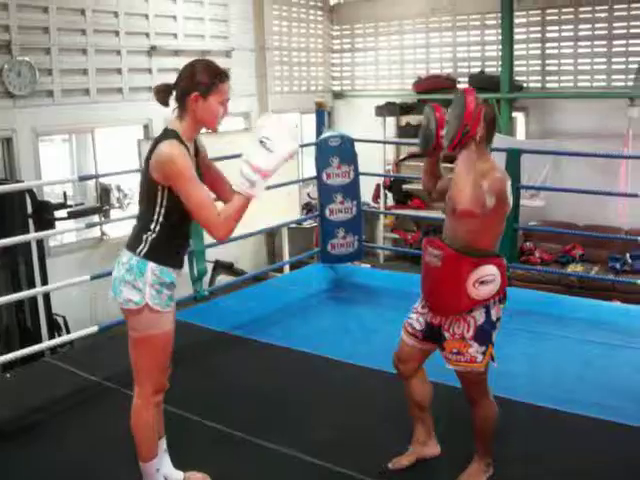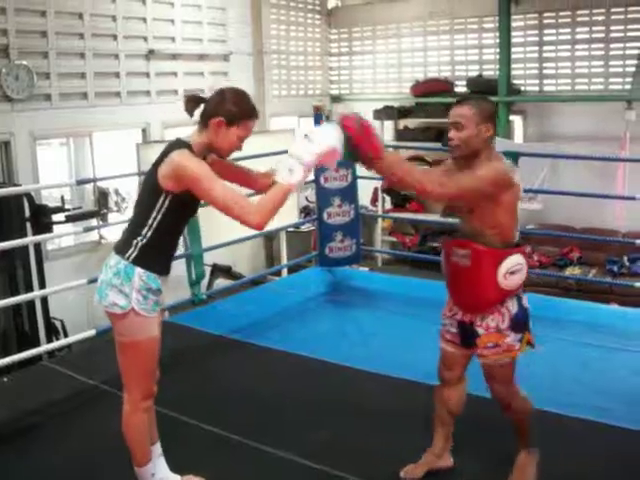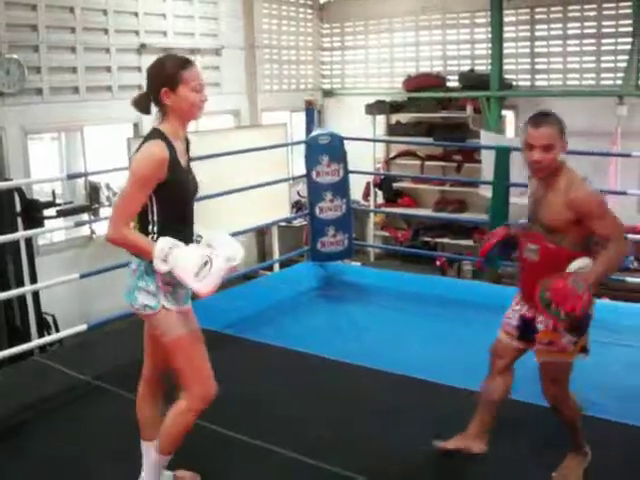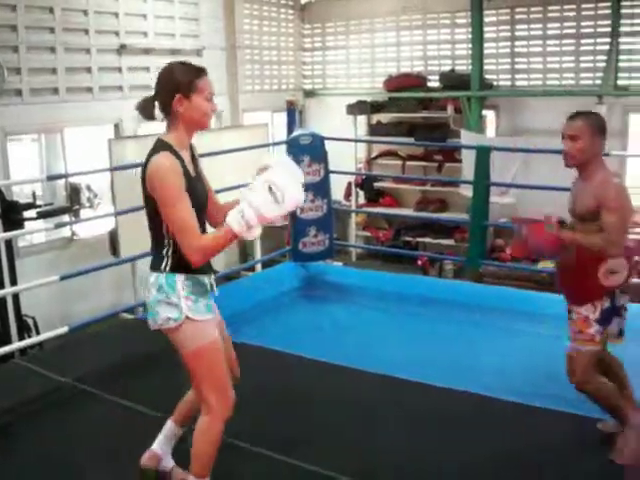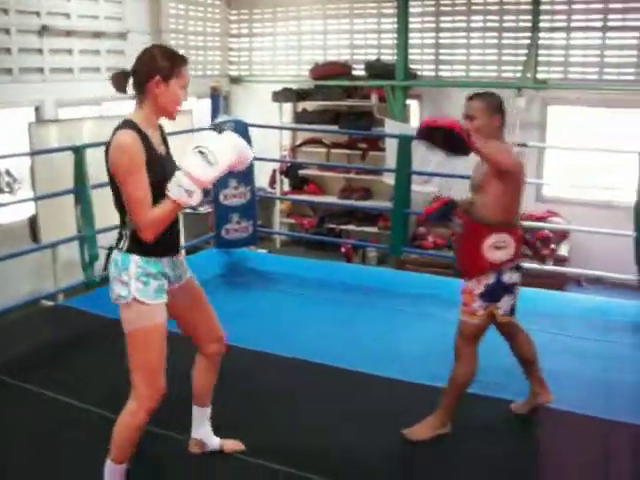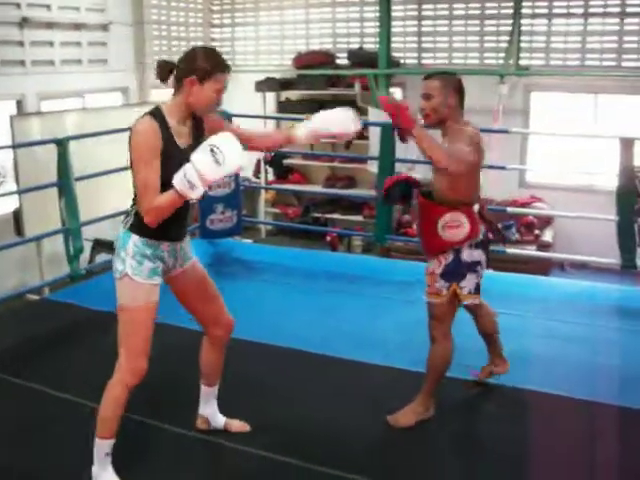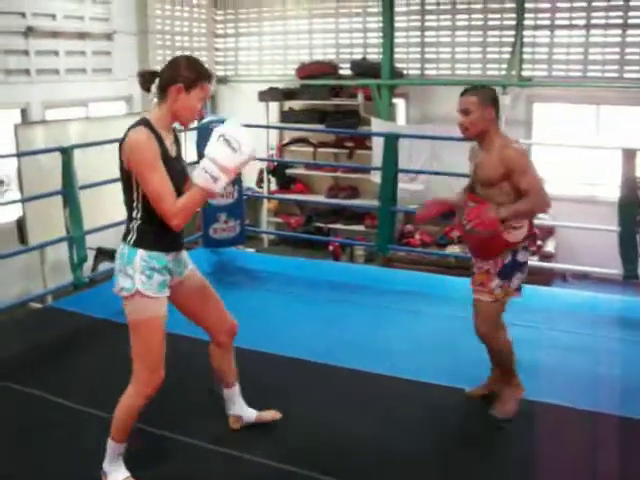
dt=0.4s
person 1, frame 1
left shoulder: (190, 146)
right shoulder: (172, 152)
left elbow: (226, 194)
right elbow: (220, 227)
left wrist: (260, 165)
right wrist: (255, 174)
left hip: (155, 274)
right hip: (146, 276)
left knee: (157, 383)
right knee: (149, 389)
person 1, frame 2
left shoulder: (201, 158)
right shoulder: (184, 163)
left elbow: (260, 183)
right elbow: (254, 217)
left wrist: (302, 161)
right wrist: (298, 167)
left hip: (144, 278)
right hip: (132, 282)
left knee: (147, 388)
right knee: (139, 394)
person 1, frame 3
left shoulder: (178, 144)
right shoulder: (155, 151)
right elbow: (118, 231)
left wrist: (197, 250)
right wrist: (173, 256)
left hip: (168, 279)
right hip: (159, 284)
left knee: (154, 379)
right knee: (201, 391)
person 1, frame 4
left shoulder: (186, 152)
right shoulder: (164, 165)
left elbow: (214, 214)
right elbow: (196, 251)
left wrist: (259, 198)
right wrist: (252, 212)
left hip: (196, 287)
right hip: (178, 292)
left knee: (218, 383)
right knee: (220, 403)
person 1, frame 5
left shoulder: (156, 131)
right shoulder: (126, 142)
right elbow: (146, 228)
left wrist: (214, 163)
right wrist: (192, 180)
left hip: (171, 261)
right hip: (138, 269)
left knee: (213, 343)
right knee: (149, 392)
left ankle: (202, 436)
person 1, frame 6
left shoulder: (203, 122)
right shoulder: (147, 129)
left elbow: (257, 139)
right elbow: (152, 212)
left wrist: (312, 128)
right wrist: (196, 174)
left hip: (176, 246)
right hip: (142, 250)
left knee: (220, 327)
right knee: (133, 368)
left ankle: (208, 414)
person 1, frame 7
left shoulder: (171, 135)
right shoulder: (140, 139)
left elbow: (187, 198)
right elbow: (175, 215)
left wrist: (220, 169)
right wrist: (217, 169)
left hip: (174, 258)
right hip: (144, 264)
left knee: (223, 329)
right knee: (149, 380)
left ankle: (238, 412)
person 2, frame 1
left shoulder: (494, 179)
right shoulder: (466, 170)
left elbow: (466, 206)
right elbow: (434, 188)
left wrist: (465, 149)
right wrist: (434, 152)
left hip: (472, 303)
right hip: (438, 293)
left knee: (474, 389)
right knee: (405, 362)
right ankle: (424, 441)
person 2, frame 2
left shoulder: (495, 173)
right shoulder: (459, 167)
left elbow: (436, 190)
right elbow: (416, 182)
left wrist: (375, 150)
right wrist: (371, 156)
left hip: (496, 296)
right hip: (462, 294)
left knee: (502, 389)
right knee: (448, 374)
person 2, frame 3
left shoulder: (580, 195)
right shoulder: (538, 182)
left elbow: (619, 244)
left wrist: (583, 283)
right wrist: (510, 233)
left hip: (560, 304)
right hip: (530, 295)
left knee: (554, 389)
right knee: (499, 361)
left ankle: (579, 450)
right ankle: (476, 434)
person 2, frame 4
left shoulder: (609, 189)
right shoulder: (579, 182)
left wrist: (564, 236)
right wrist: (560, 233)
left hip: (601, 293)
right hip: (581, 288)
left knee: (582, 375)
right knee: (597, 356)
person 2, frame 5
left shoulder: (506, 156)
right shoulder: (487, 160)
left elbow: (511, 166)
left wrist: (472, 137)
right wrist: (454, 207)
left hip: (493, 267)
right hip: (485, 263)
left knee: (465, 344)
right knee: (509, 327)
left ankle: (441, 418)
right ankle: (539, 389)
person 2, frame 6
left shoulder: (465, 138)
right shoulder: (451, 138)
left elbow: (450, 167)
left wrist: (412, 127)
right wrist: (416, 186)
left hip: (456, 244)
right hip: (451, 241)
left knee: (439, 325)
right knee: (473, 303)
left ankle: (424, 402)
right ankle: (496, 360)
person 2, frame 7
left shoulder: (512, 153)
right shoulder: (476, 152)
left elbow: (540, 200)
left wrist: (497, 215)
right wrist: (449, 205)
left hip: (505, 249)
right hip: (485, 245)
left knee: (486, 324)
right knee: (487, 315)
left ankle: (511, 385)
right ankle: (499, 378)
